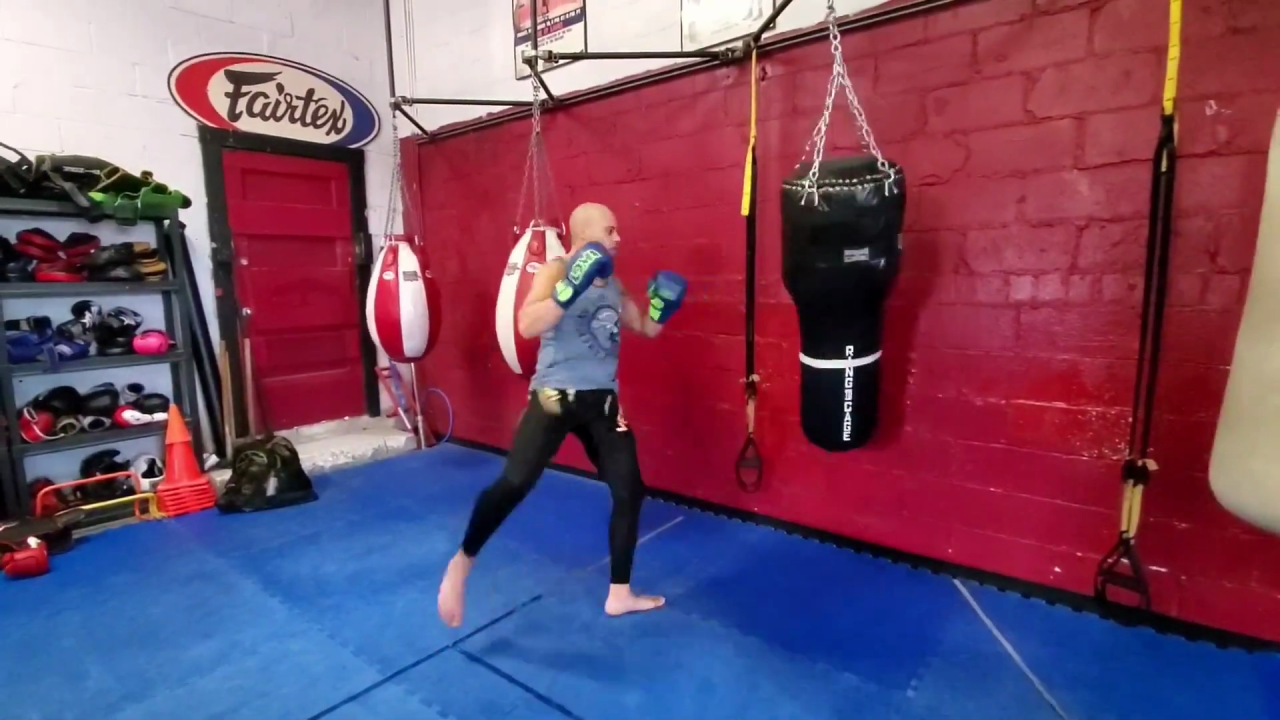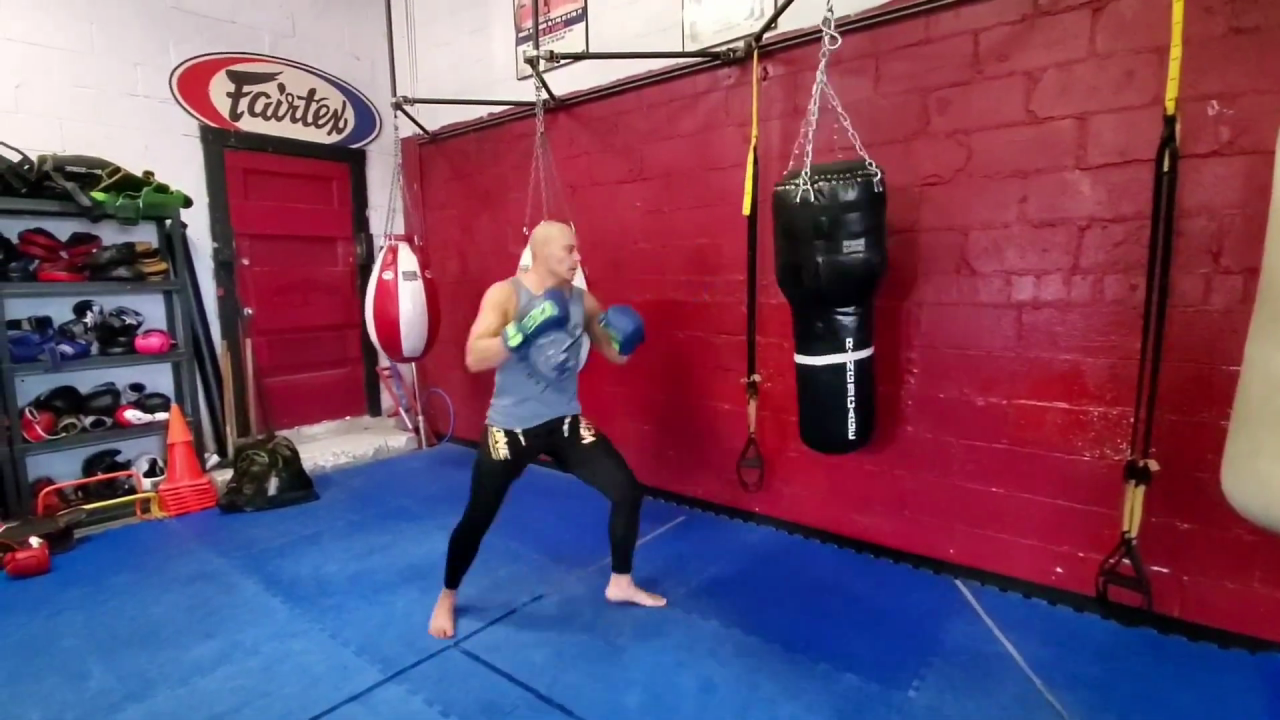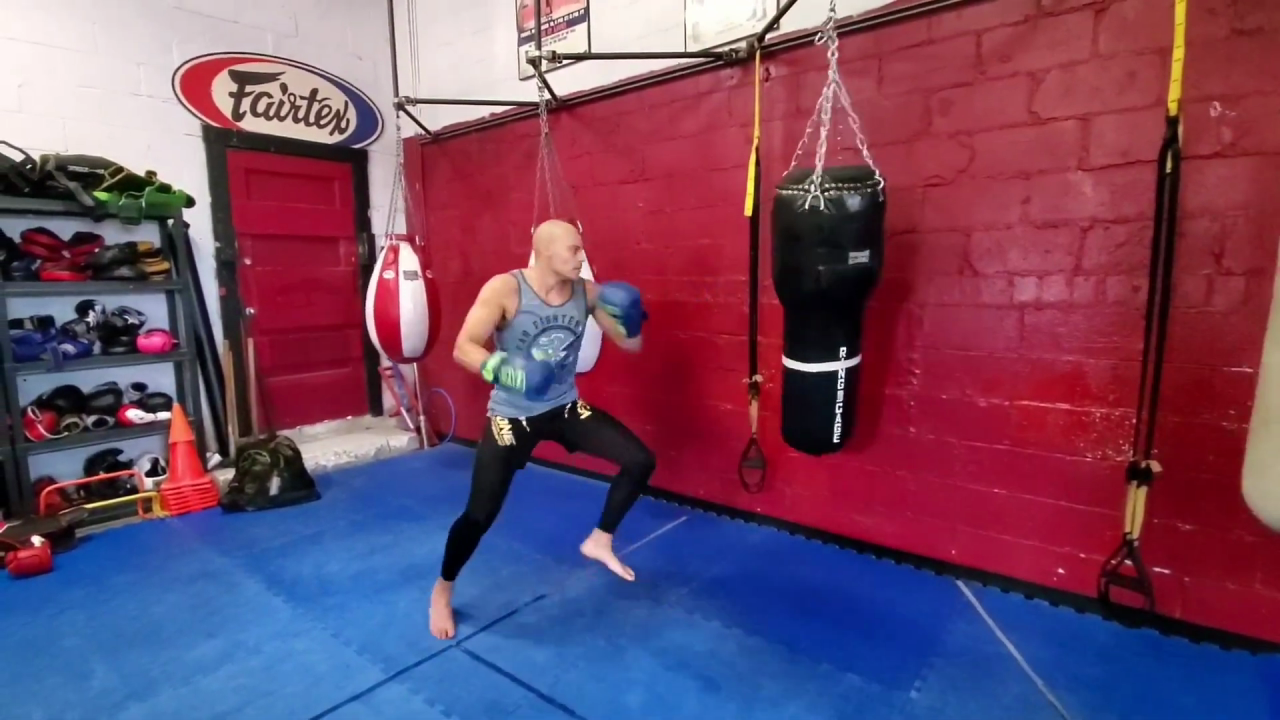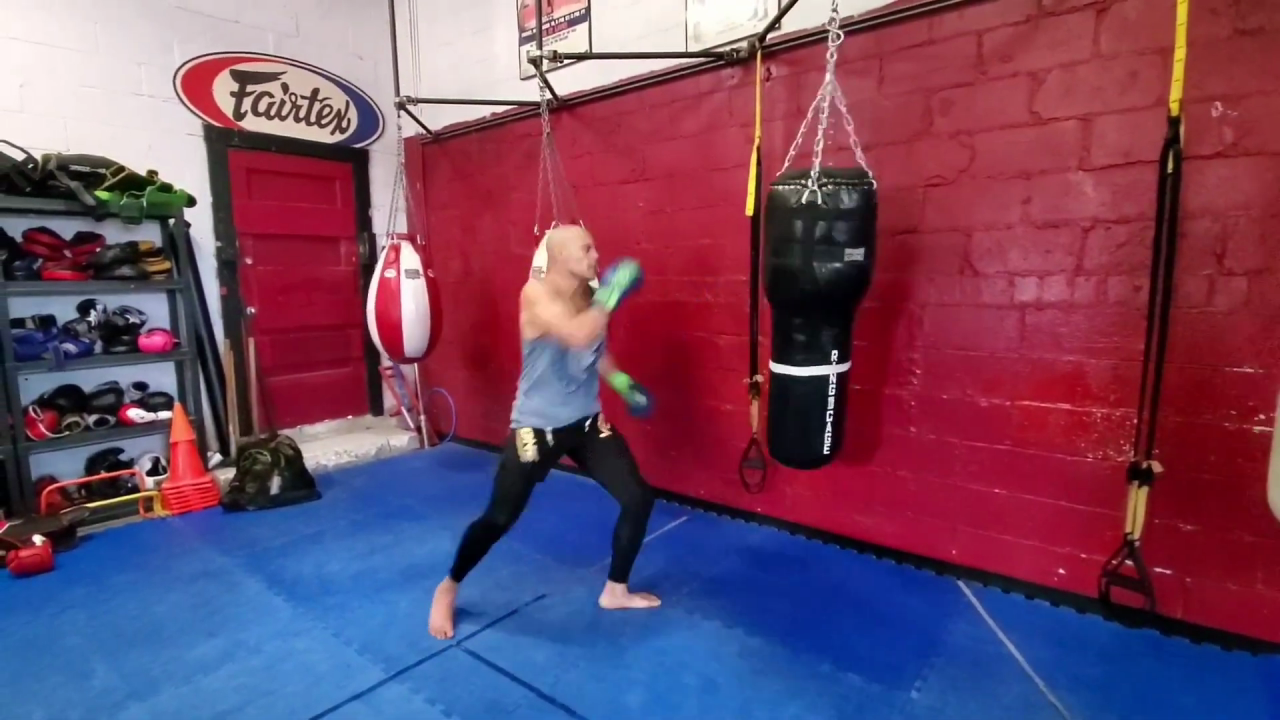
dt=0.2s
person 1, frame 1
left shoulder: (611, 280)
right shoulder: (557, 269)
left elbow: (647, 327)
right elbow: (528, 326)
left wrist: (664, 304)
right wrist: (572, 286)
left hip: (603, 399)
right hip: (557, 392)
left knee: (630, 492)
right knee: (516, 481)
left ankle: (620, 594)
right ankle: (462, 562)
person 1, frame 2
left shoulder: (583, 301)
right shoulder: (504, 294)
left elbow: (616, 356)
right elbow: (475, 358)
left wrist: (625, 340)
right wrist: (525, 328)
left hip: (565, 421)
right hip: (511, 426)
left knee: (627, 492)
right knee: (476, 518)
left ankle: (621, 582)
right ankle: (447, 597)
person 1, frame 3
left shoulder: (587, 291)
right shoulder: (503, 288)
left elbow: (628, 342)
right elbow: (463, 349)
left wrist: (629, 317)
right wrist: (502, 372)
left hip: (565, 407)
right hip: (512, 415)
left knee: (639, 461)
right knee: (480, 513)
left ankle: (600, 541)
right ankle: (443, 591)
person 1, frame 4
left shoulder: (585, 292)
right shoulder: (537, 293)
right elbow: (579, 335)
left wrist: (624, 383)
right wrist: (611, 295)
left hip: (586, 422)
right hip: (539, 426)
left knee: (639, 498)
right knee: (499, 519)
left ankle: (616, 589)
right ankle: (448, 589)
